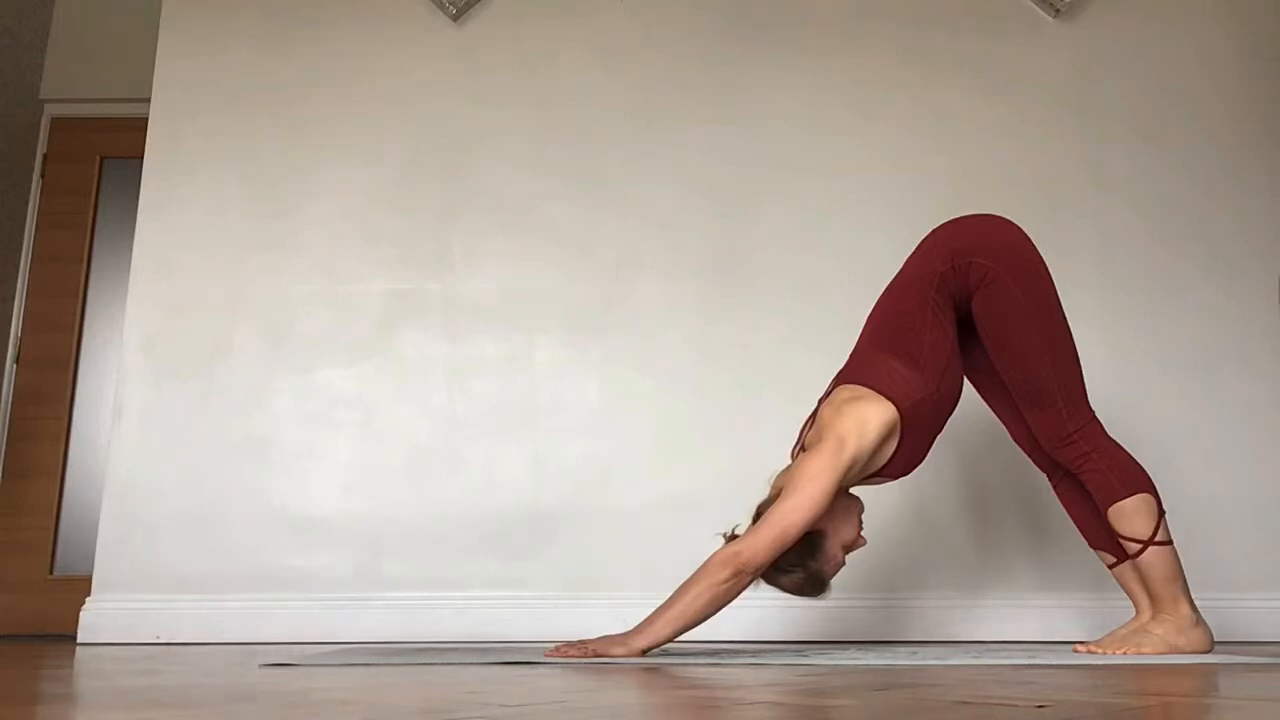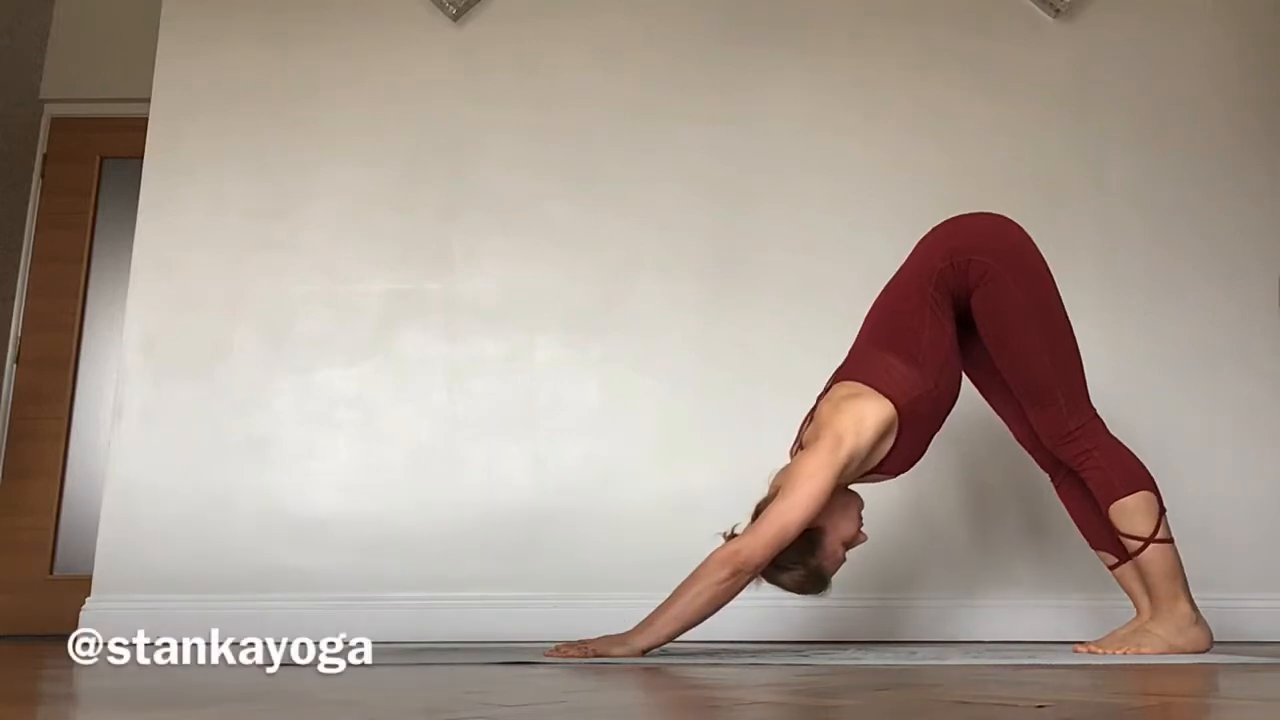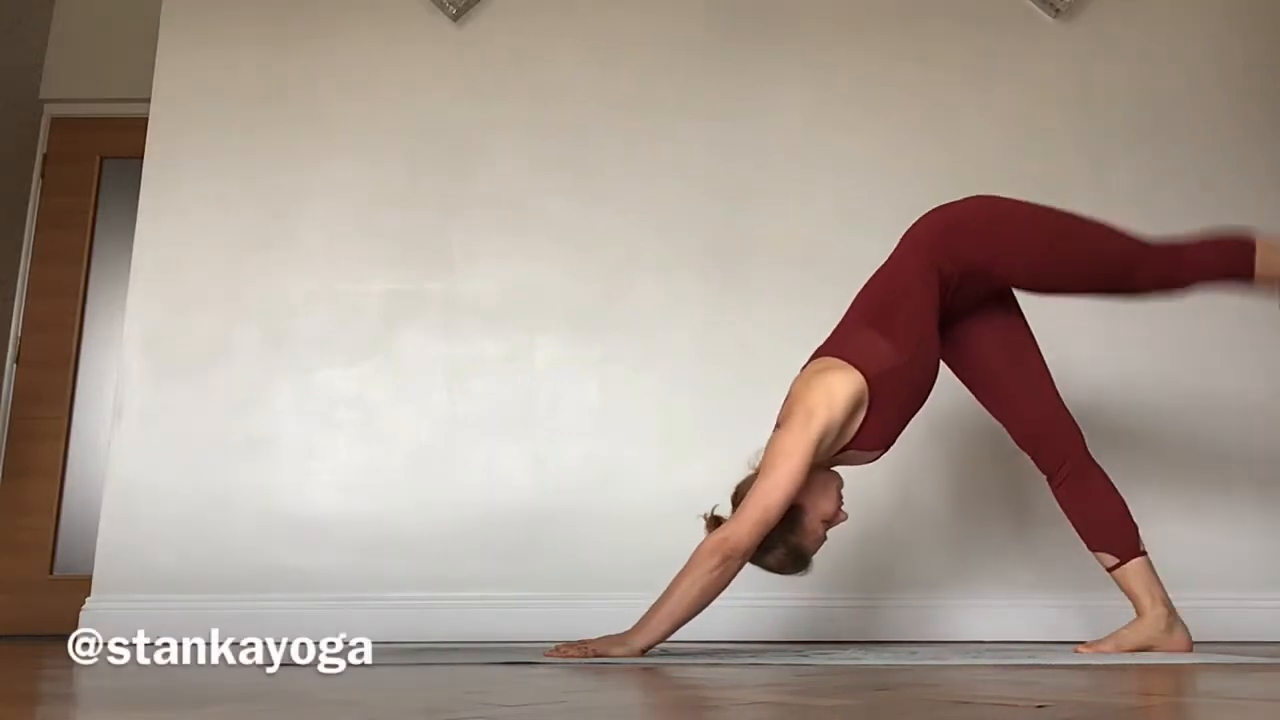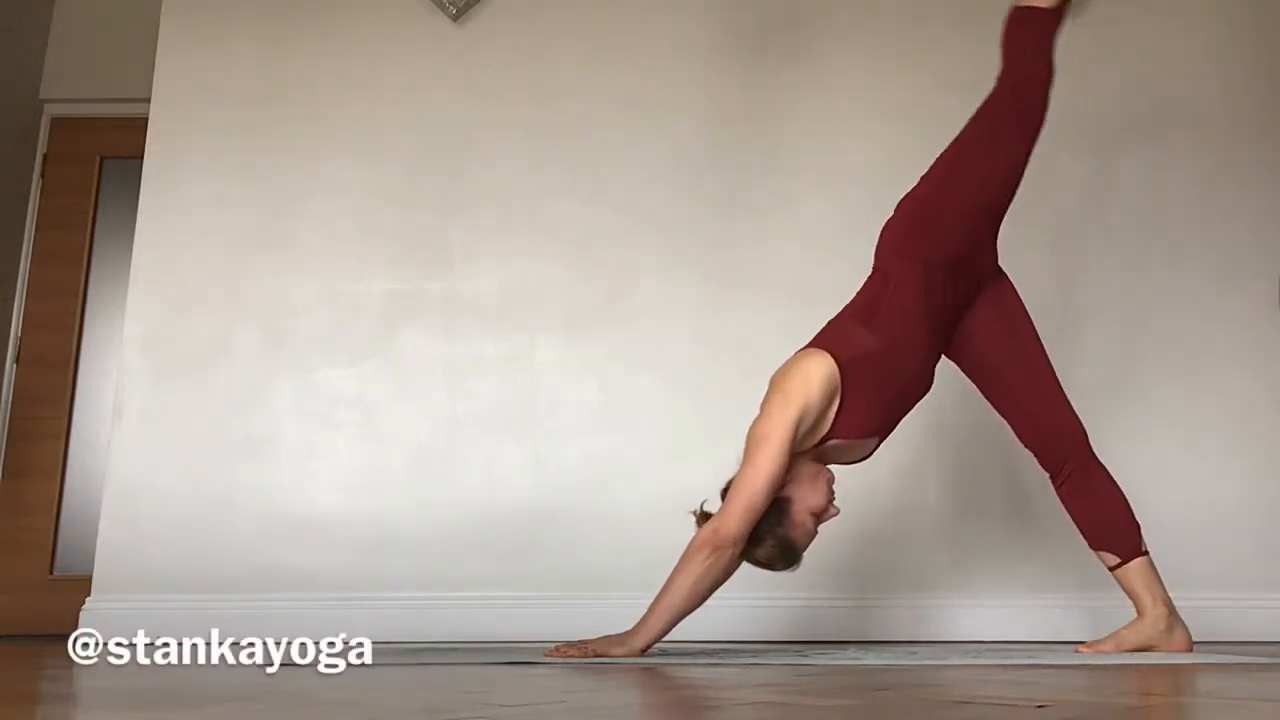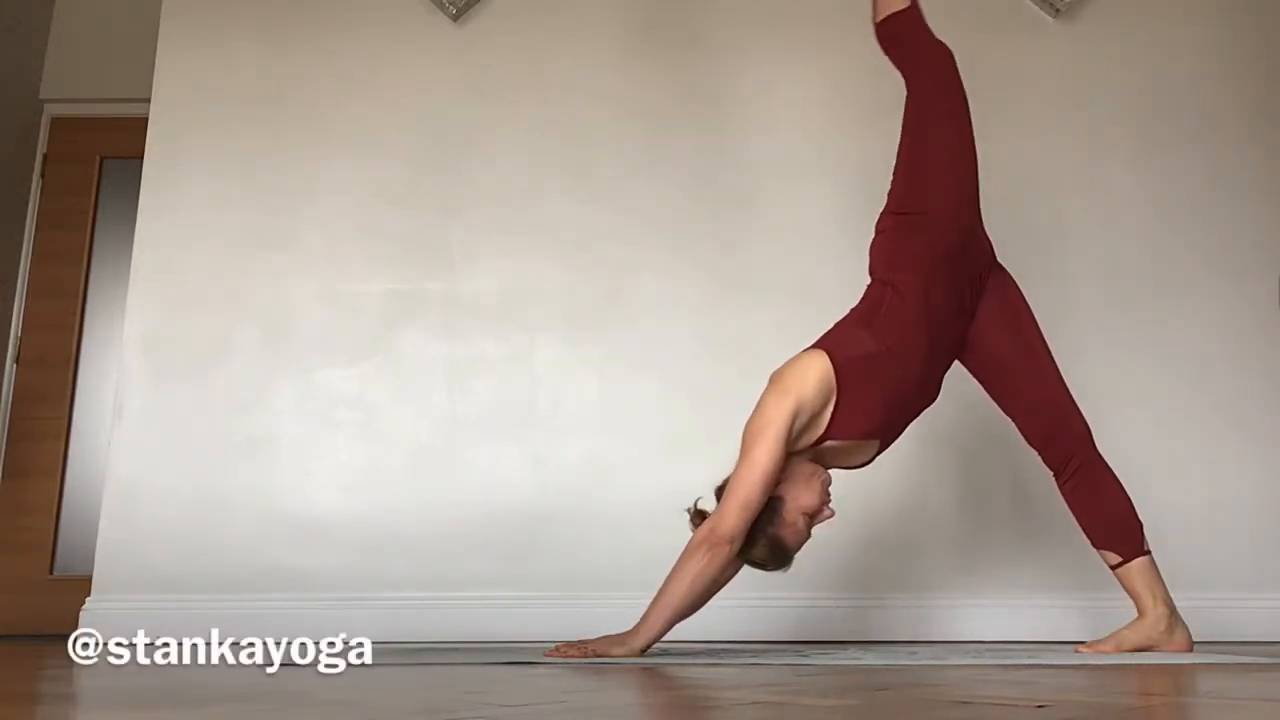
dt=0.7s
person 1, frame 1
left shoulder: (831, 458)
right shoulder: (816, 467)
left elbow: (738, 560)
right elbow: (741, 562)
left wrist: (635, 640)
right wrist: (637, 638)
left hip: (977, 262)
right hip: (959, 292)
left knee: (1071, 437)
right knee: (1054, 453)
left ankle: (1179, 616)
right ankle: (1151, 612)
person 1, frame 2
left shoulder: (831, 453)
right shoulder: (818, 464)
left elbow: (738, 559)
right elbow: (740, 560)
left wrist: (635, 639)
right wrist: (637, 639)
left hip: (976, 258)
right hip: (959, 290)
left knee: (1071, 431)
right knee: (1055, 449)
left ankle: (1179, 613)
right ankle: (1153, 612)
person 1, frame 3
left shoulder: (806, 431)
right shoulder: (809, 449)
left elbow: (726, 547)
right elbow: (728, 547)
left wrist: (634, 640)
right wrist: (635, 638)
left hip: (956, 250)
right hip: (950, 299)
left knee: (1156, 267)
right knee: (1058, 450)
right ankle: (1159, 619)
person 1, frame 4
left shoulder: (789, 414)
left elbow: (719, 539)
right elbow: (725, 544)
left wrist: (636, 639)
left hip: (935, 253)
right hip: (943, 289)
left knee: (1021, 83)
right knee: (1059, 445)
person 1, frame 5
left shoulder: (791, 406)
left elbow: (720, 537)
right elbow: (724, 543)
left wrist: (636, 638)
right hip: (948, 292)
right knee: (1066, 447)
